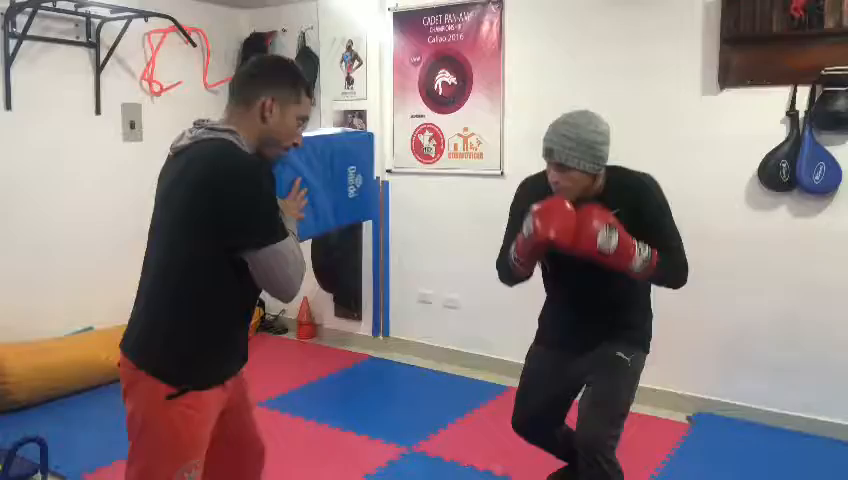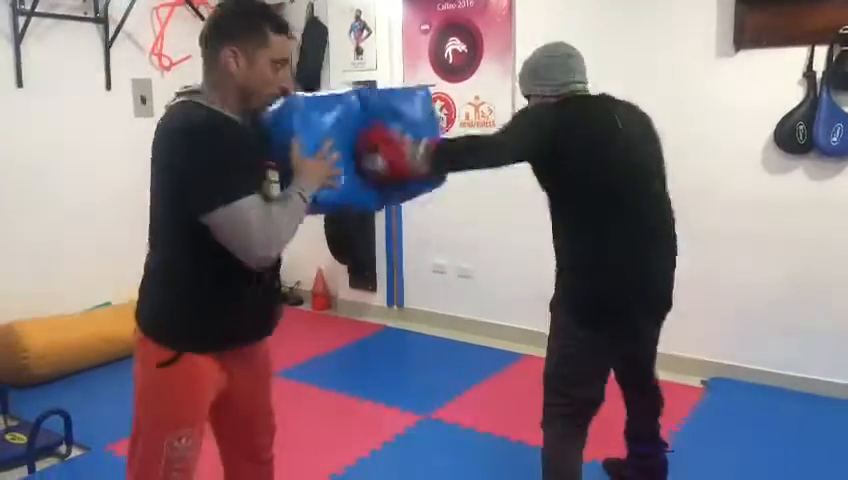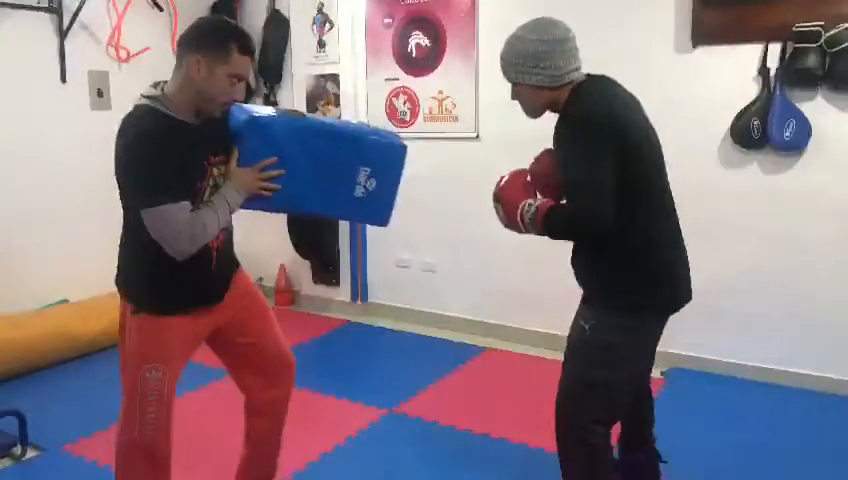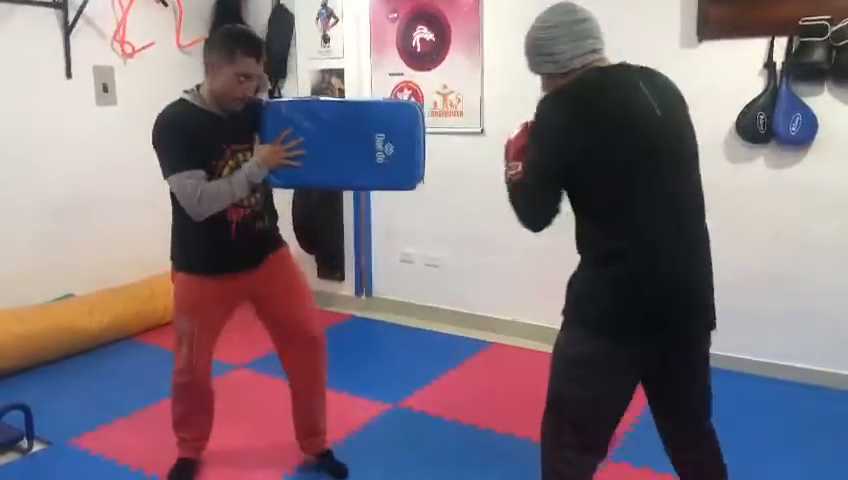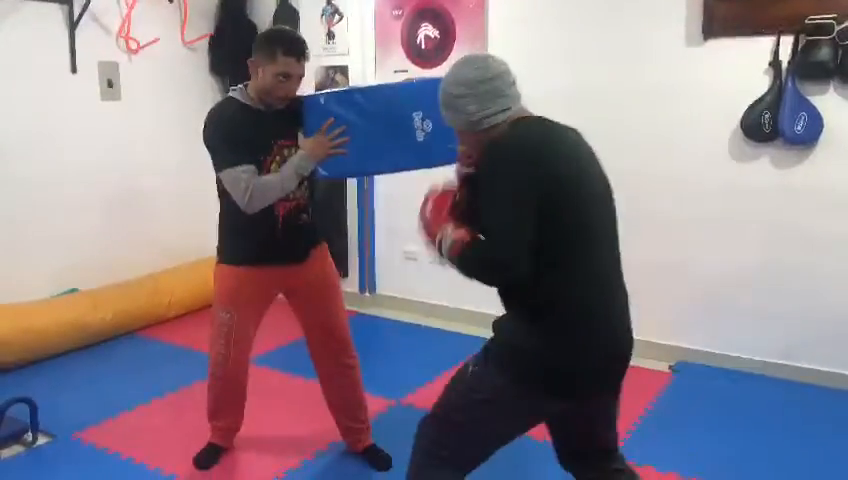
dt=1s
person 1, frame 1
left shoulder: (196, 155)
right shoulder: (239, 171)
right elbow: (285, 282)
left wrist: (273, 219)
right wrist: (287, 220)
left hip: (213, 361)
right hip: (172, 375)
person 1, frame 2
left shoulder: (234, 129)
right shoulder: (195, 133)
right elbow: (260, 244)
left wrist: (292, 186)
right wrist: (303, 186)
left hip: (242, 334)
right hip: (182, 342)
person 1, frame 3
left shoulder: (217, 117)
right shoulder: (144, 133)
right elbow: (179, 237)
right wrist: (235, 190)
left hip: (224, 283)
right hip: (160, 302)
left knee: (274, 372)
right knee: (147, 425)
person 1, frame 4
left shoulder: (258, 113)
right shoulder: (176, 123)
left elbow: (291, 164)
right elbow: (198, 202)
right wrist: (259, 165)
left hip: (267, 254)
right hip: (204, 267)
left knee: (307, 342)
right knee: (191, 367)
left ankle: (316, 443)
person 1, frame 5
left shoulder: (301, 111)
right shoulder: (225, 120)
left elbow: (331, 164)
right elbow: (250, 196)
right wrist: (307, 157)
left hip: (306, 252)
right hip: (245, 260)
left knee: (337, 347)
right knee: (227, 356)
left ankle: (358, 436)
right ankle: (221, 434)
person 2, frame 1
left shoulder: (637, 191)
right shoulder: (533, 194)
left elbow: (674, 270)
right elbow: (508, 273)
left wrist: (617, 244)
right wrist: (529, 239)
left hip: (619, 334)
right hip: (559, 330)
left knee: (594, 438)
right knee: (529, 419)
person 2, frame 2
left shoulder: (556, 119)
right shoulder: (633, 118)
left elbow: (493, 150)
left wrist: (416, 155)
left hip: (595, 286)
right hip: (653, 279)
left knee: (566, 410)
right knee: (637, 378)
person 2, frame 3
left shoulder: (586, 121)
right shoulder: (602, 94)
left elbow: (591, 220)
left wrist: (527, 211)
right wrist: (561, 177)
left hip: (630, 285)
right hip: (651, 275)
left knee: (582, 411)
right knee: (629, 386)
person 2, frame 4
left shoulder: (562, 109)
right shoulder: (660, 87)
left elbow: (535, 213)
left wrist: (519, 165)
left hip: (614, 298)
right hip: (687, 290)
left knee: (571, 439)
right knee: (687, 419)
person 2, frame 5
left shoulder: (511, 155)
right shoulder: (563, 140)
left elbow: (505, 265)
left wrist: (449, 239)
right wrist: (476, 171)
left hip: (541, 350)
right hip: (603, 343)
